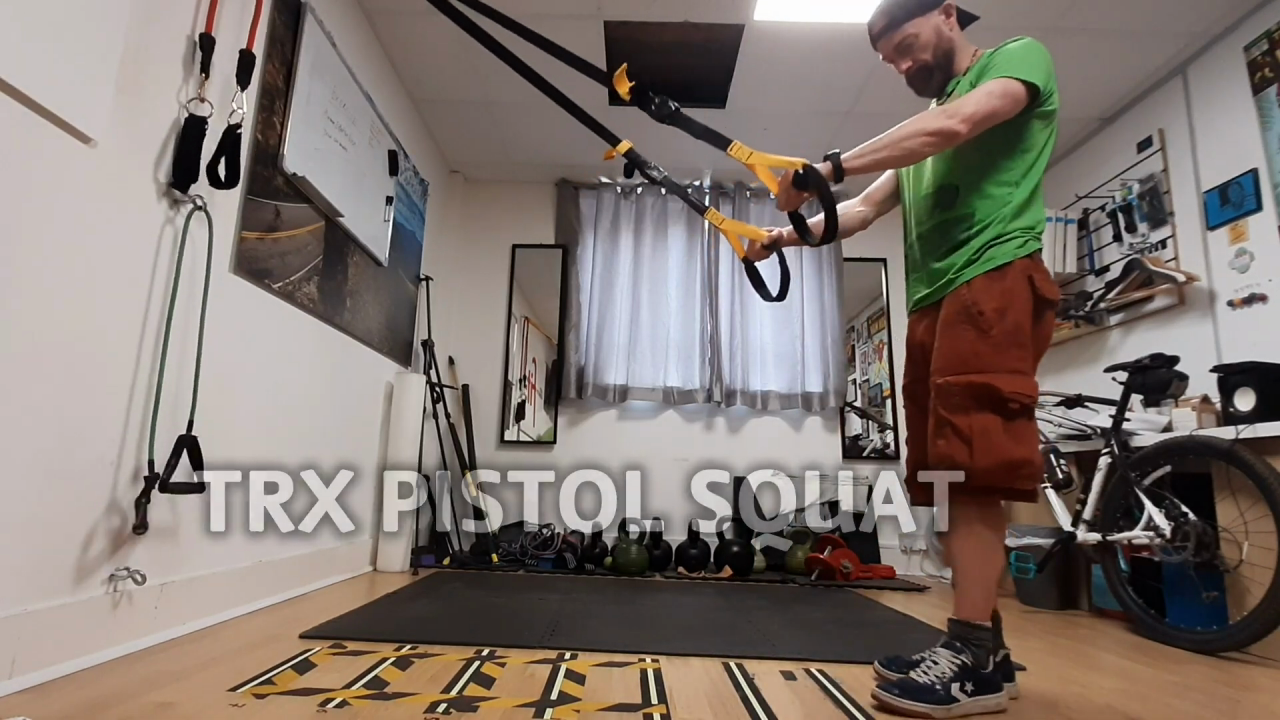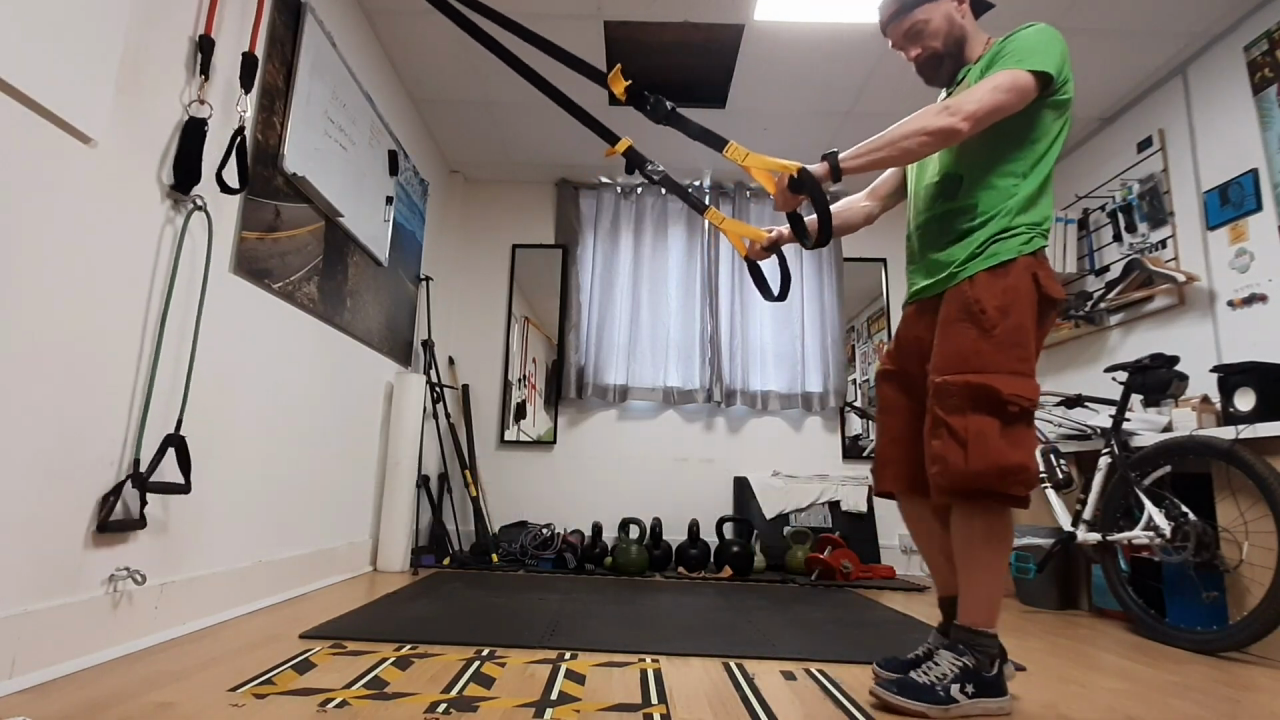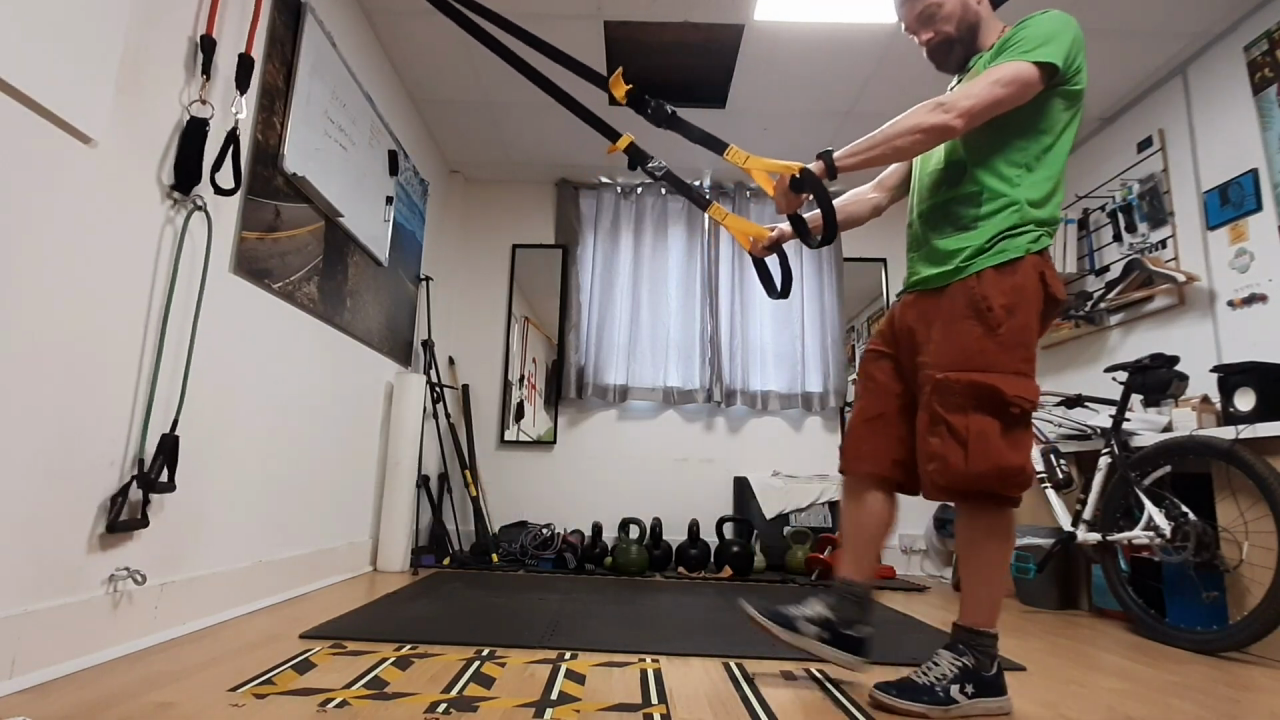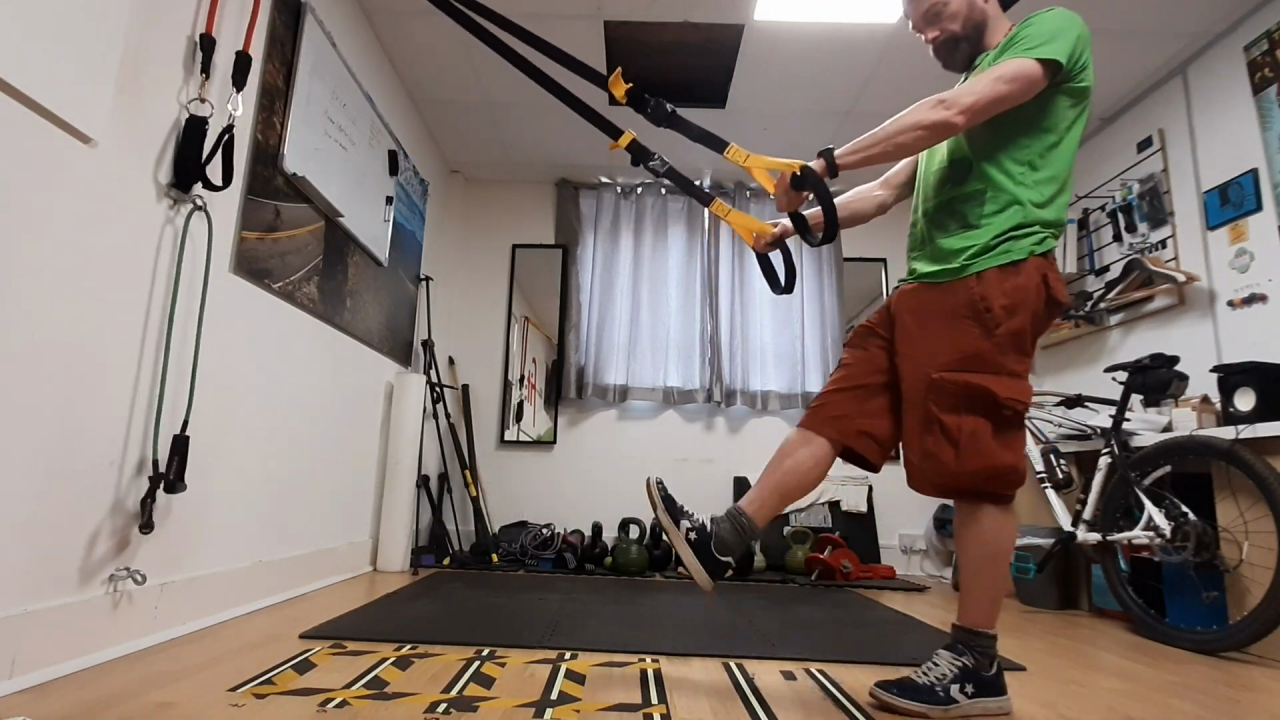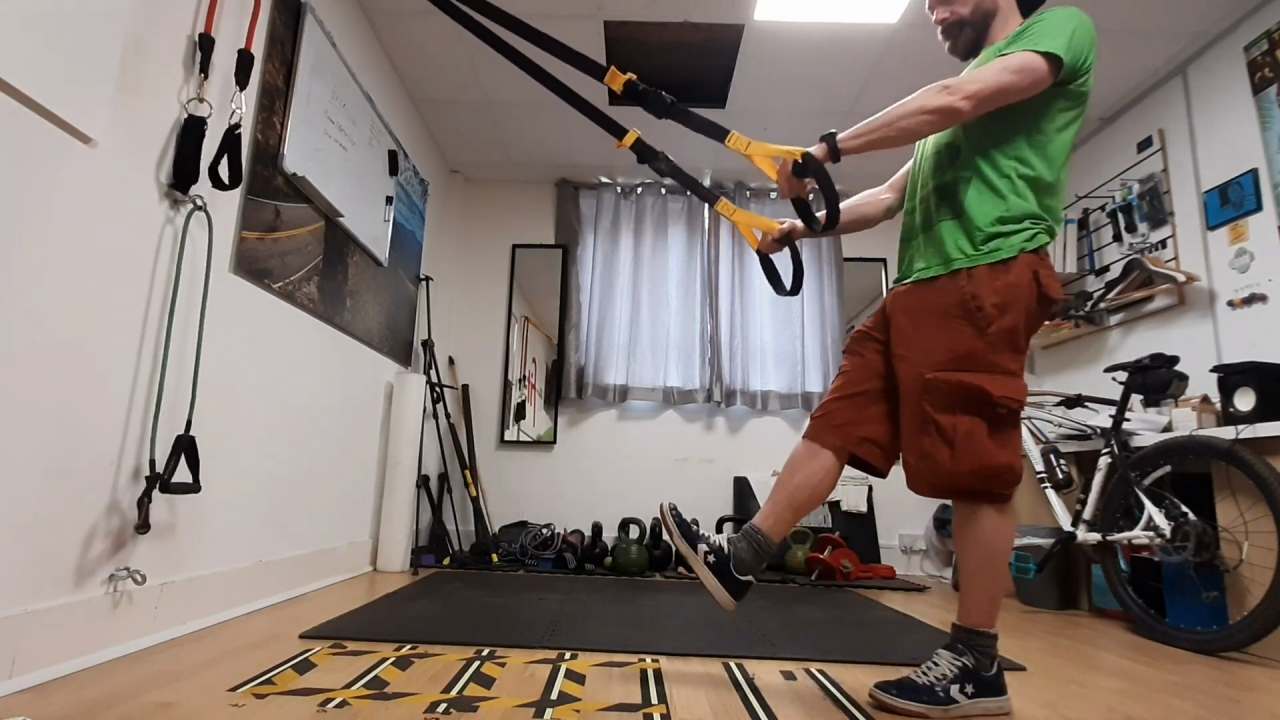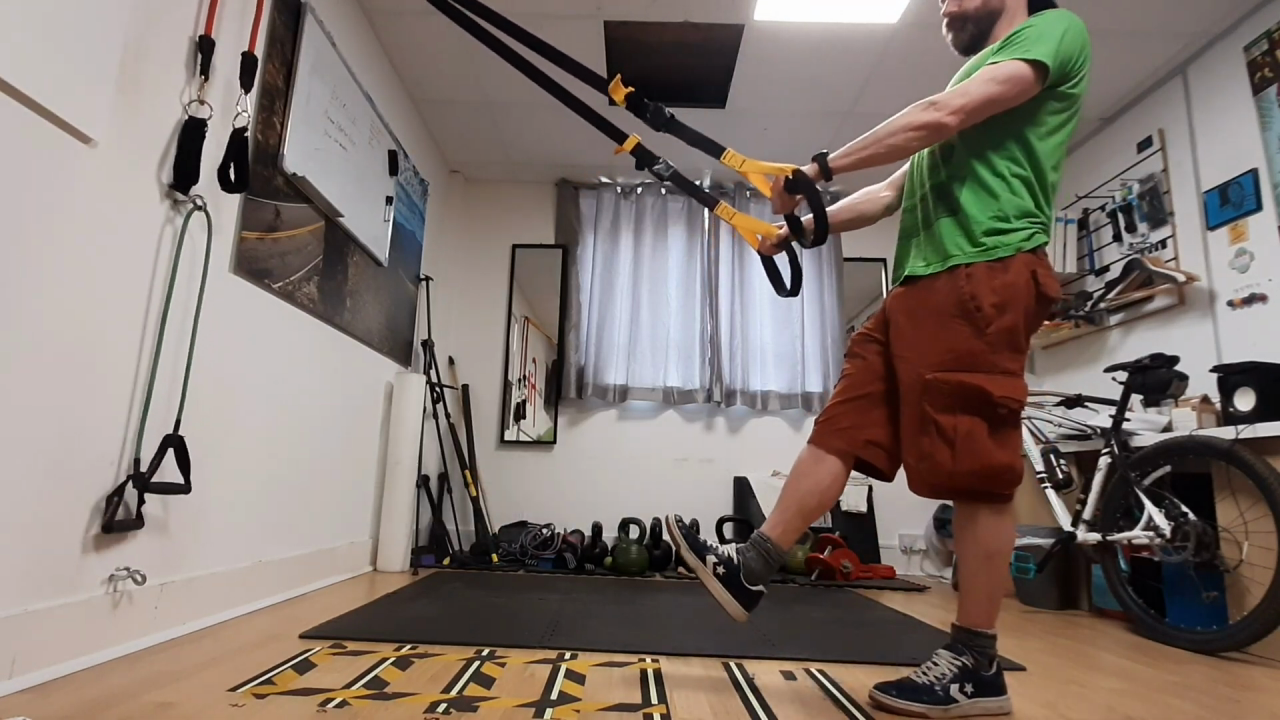
dt=0.4s
person 1, frame 1
left shoulder: (1020, 58)
right shoulder: (923, 130)
left elbow: (954, 125)
right elbow: (863, 210)
left wrist: (828, 166)
right wrist: (791, 234)
left hip: (995, 283)
right hip: (934, 304)
left knee: (974, 466)
right knee: (945, 475)
left ankle: (973, 658)
right ankle: (979, 644)
person 1, frame 2
right shoulder: (936, 115)
left elbow: (954, 123)
right elbow: (871, 204)
left wrist: (829, 166)
right wrist: (791, 233)
left hip: (996, 282)
right hip: (929, 299)
left knee: (973, 470)
right knee: (914, 474)
right ankle: (961, 633)
person 1, frame 3
right shoulder: (946, 110)
left elbow: (950, 118)
right elbow: (878, 194)
left wrist: (824, 164)
right wrist: (797, 228)
left hip: (993, 283)
right hip: (921, 294)
left knee: (973, 472)
right knee: (871, 458)
right ankle: (843, 614)
person 1, frame 4
right shoulder: (957, 102)
left elbow: (951, 113)
right elbow: (886, 191)
left wrist: (822, 164)
right wrist: (799, 224)
left hip: (994, 283)
right hip: (923, 290)
left knee: (976, 471)
right knee: (830, 417)
right ankle: (720, 542)
person 1, frame 5
right shoulder: (964, 97)
left elbow: (953, 101)
right elbow: (892, 196)
left wrist: (828, 148)
right wrist: (804, 226)
left hip: (986, 281)
right hip: (919, 289)
left knee: (975, 471)
right knee: (834, 427)
right ankle: (739, 560)
person 1, frame 6
right shoulder: (972, 78)
left elbow: (939, 118)
right elbow: (890, 193)
left wrist: (820, 167)
right wrist: (805, 226)
left hip: (983, 281)
right hip: (917, 288)
left knee: (974, 472)
right knee: (838, 432)
right ankle: (749, 569)
